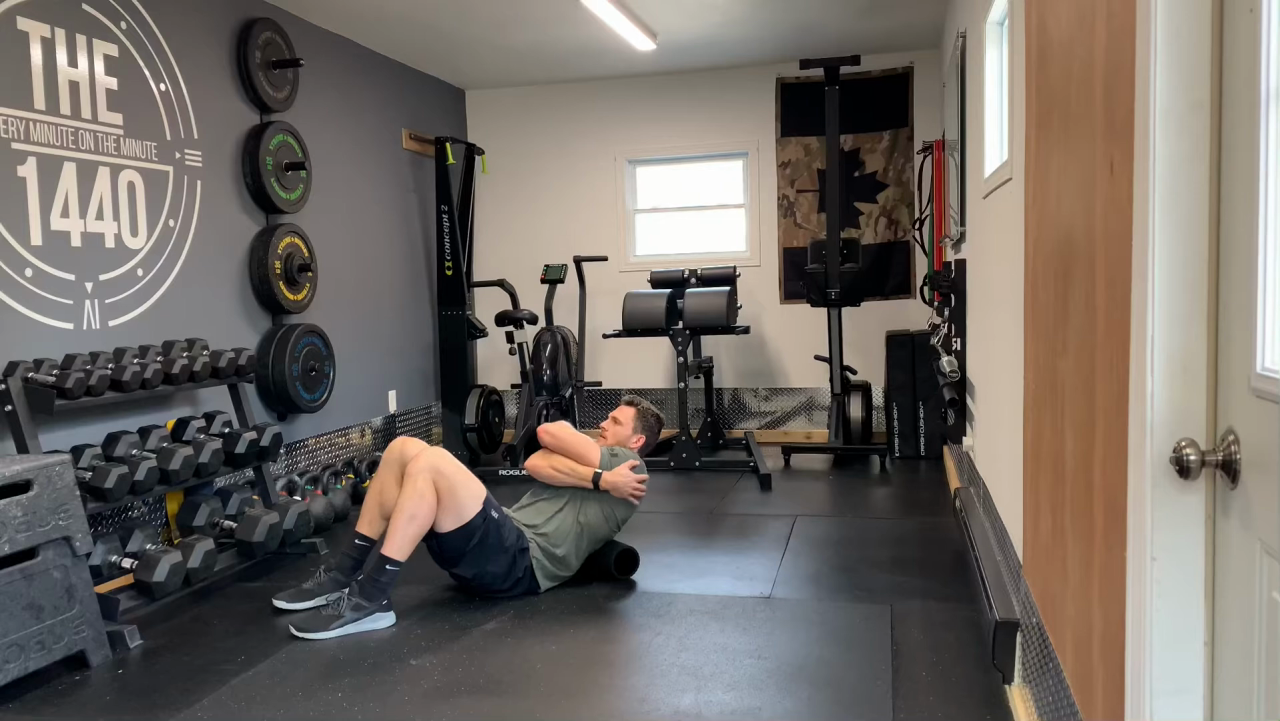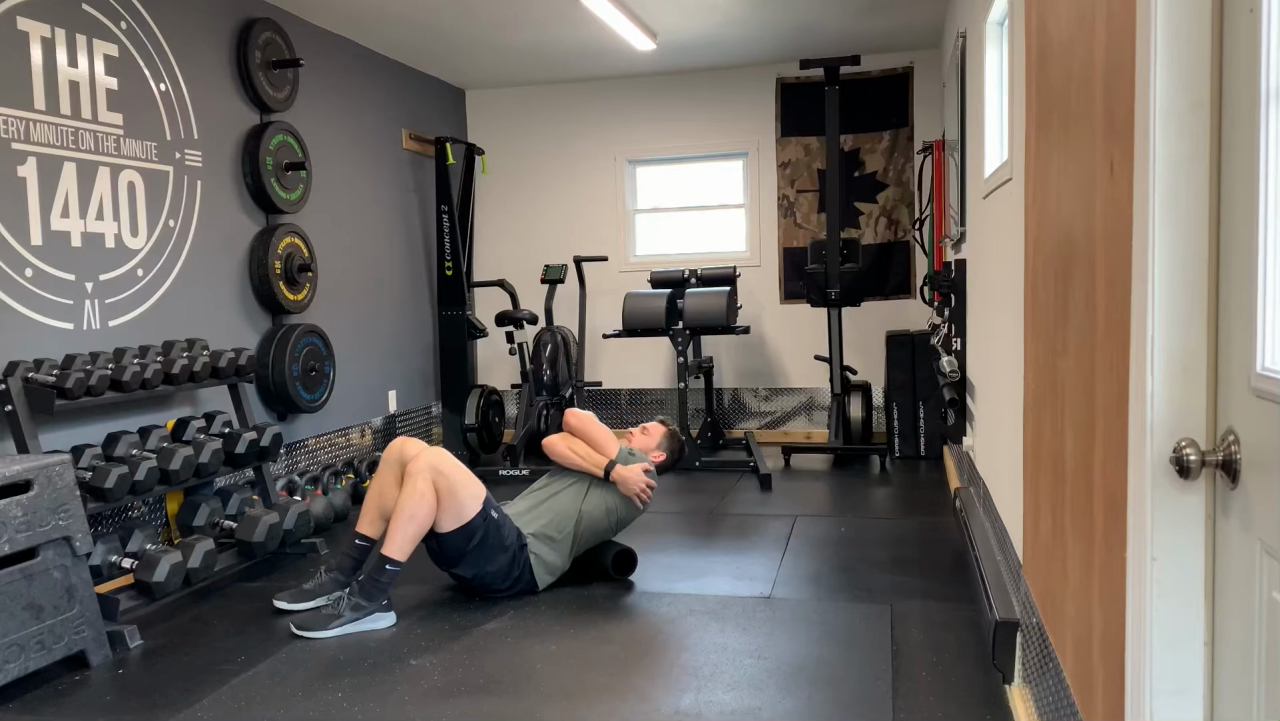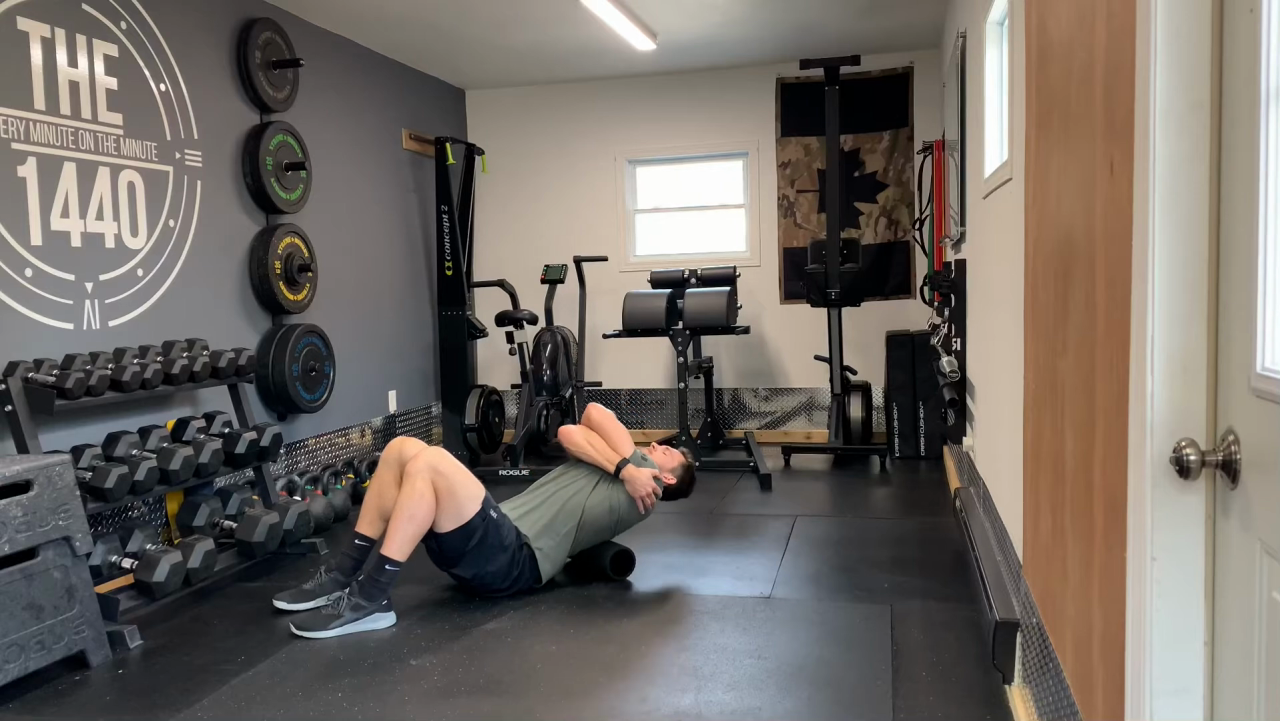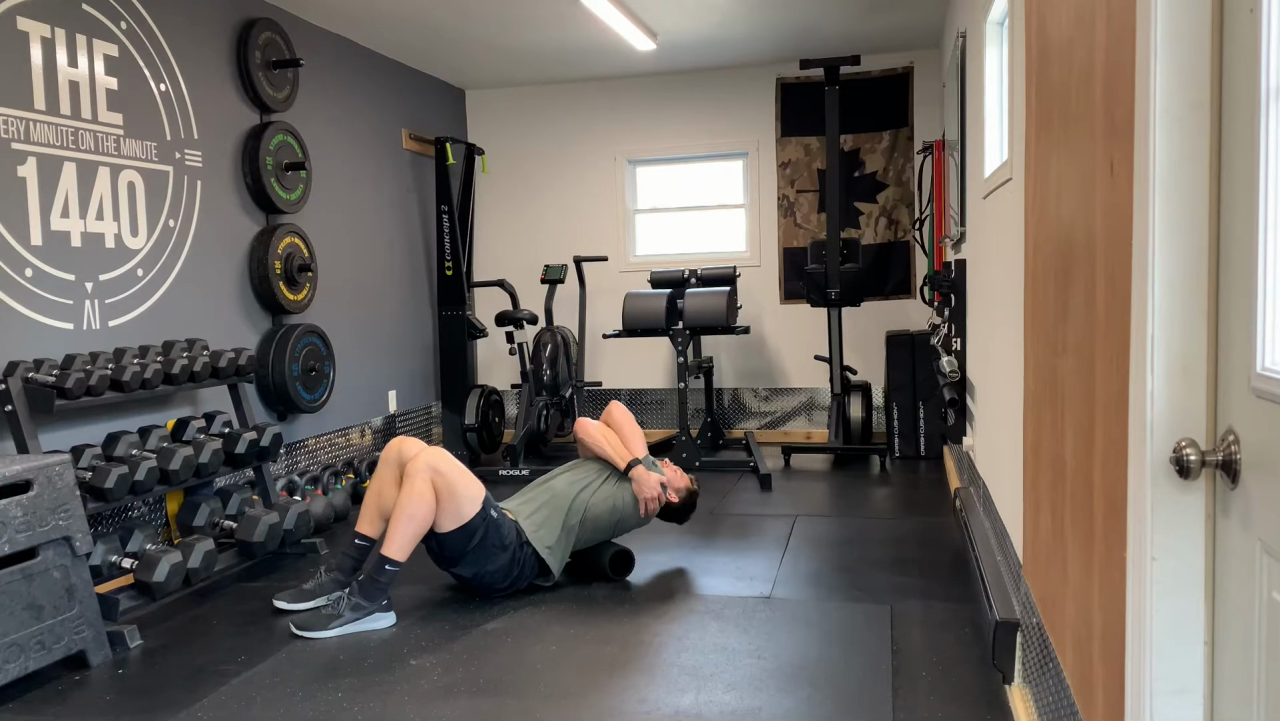
dt=0.5s
person 1, frame 1
left shoulder: (629, 468)
right shoulder: (600, 469)
left elbow: (550, 432)
right elbow: (536, 464)
right wrist: (599, 478)
left hip: (514, 563)
right hip: (494, 545)
left knee: (430, 461)
right knee: (404, 448)
left ankle: (370, 599)
right ankle: (344, 573)
person 1, frame 2
left shoulder: (640, 475)
right shoulder: (611, 468)
left elbow: (574, 418)
right elbow: (553, 444)
right wrist: (611, 470)
left hip: (511, 560)
right hip: (492, 542)
left knee: (430, 462)
right knee: (404, 449)
left ankle: (370, 599)
right ankle: (344, 574)
person 1, frame 3
left shoulder: (643, 482)
right shoulder: (608, 468)
left elbow: (594, 413)
right elbow: (569, 433)
right wrist: (621, 467)
left hip: (508, 558)
right hip: (491, 538)
left knee: (429, 462)
right knee: (404, 449)
left ankle: (370, 599)
right ankle: (344, 573)
person 1, frame 4
left shoulder: (644, 488)
right shoulder: (618, 470)
right elbow: (584, 427)
right wrist: (630, 462)
left hip: (508, 556)
right hip: (492, 536)
left knee: (429, 463)
right knee: (402, 448)
left ankle: (370, 599)
right ankle: (345, 572)
